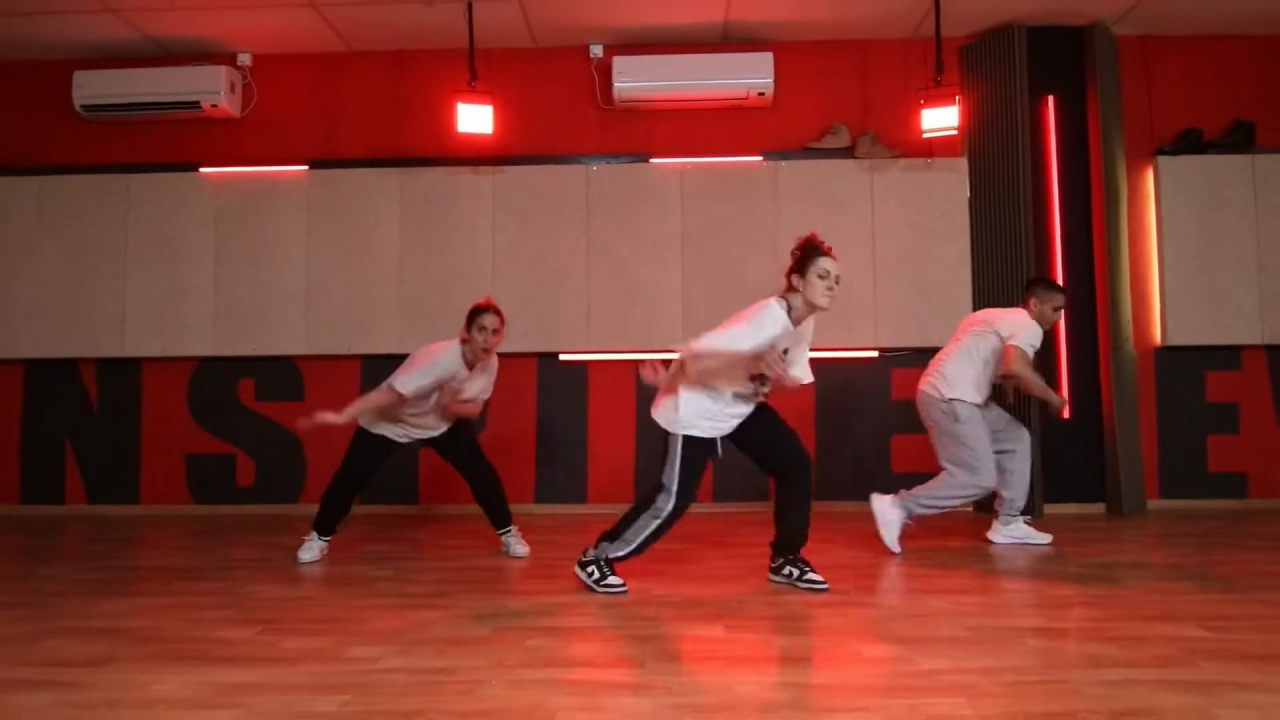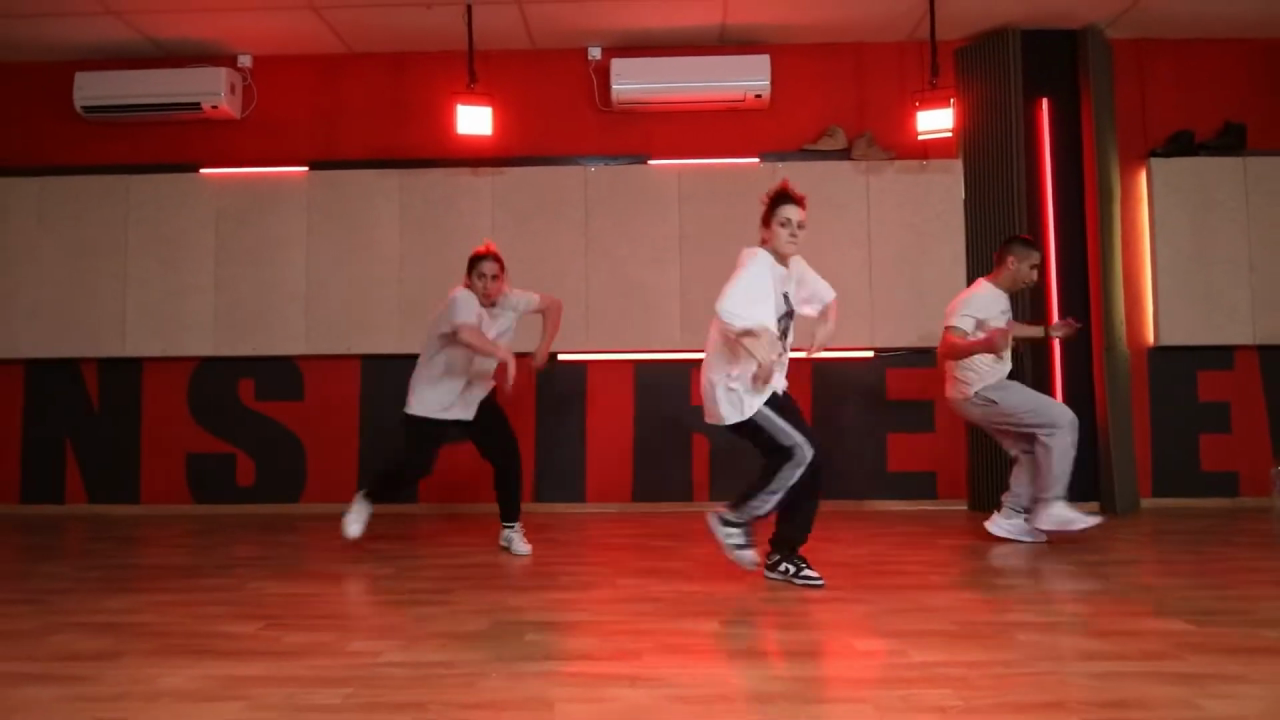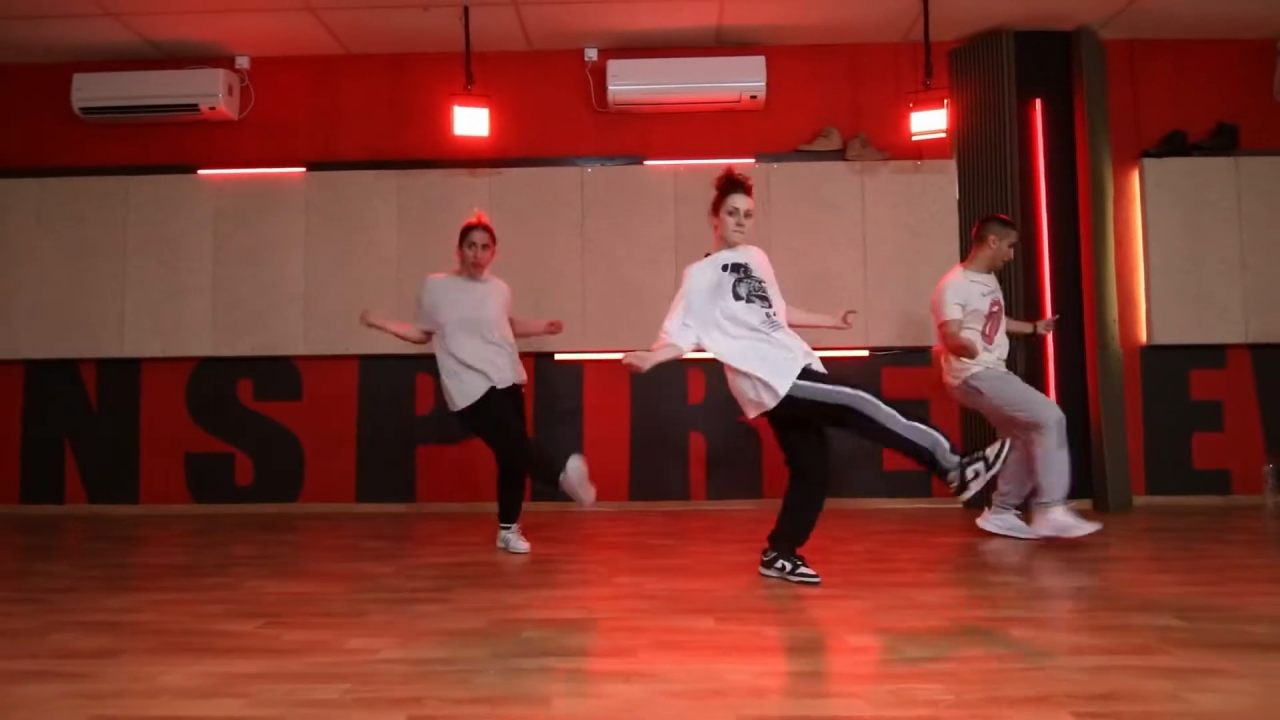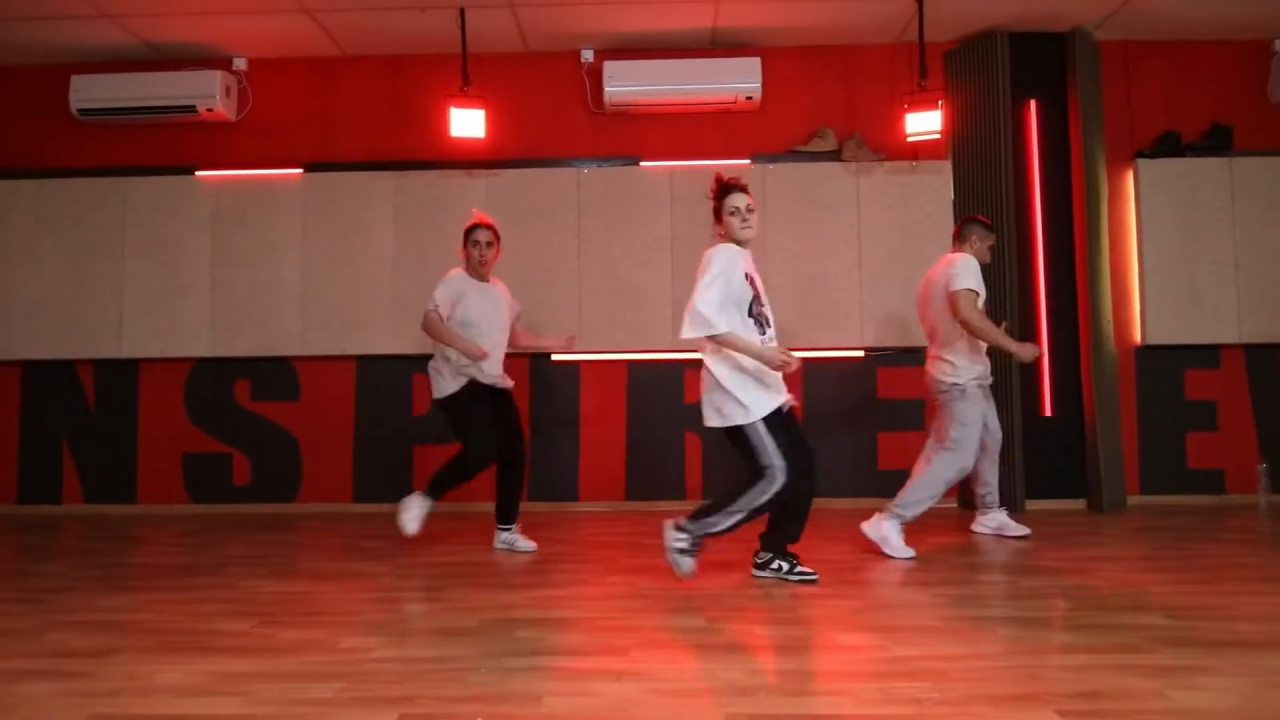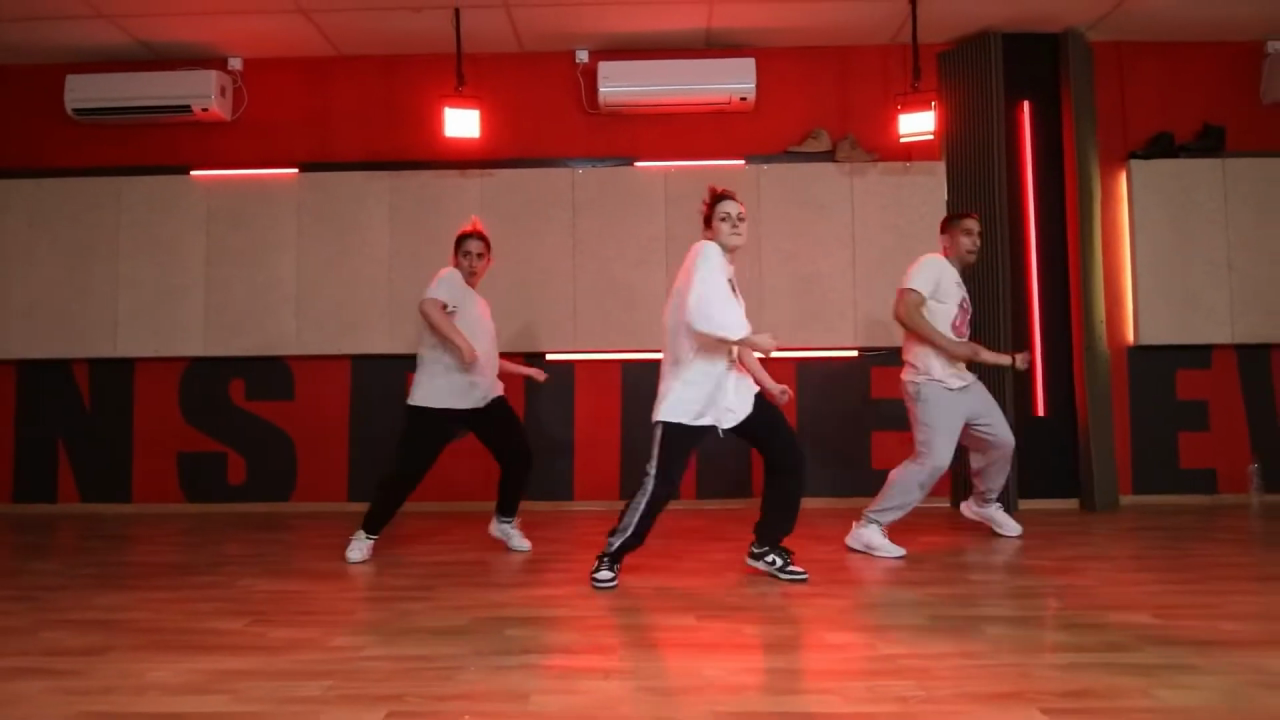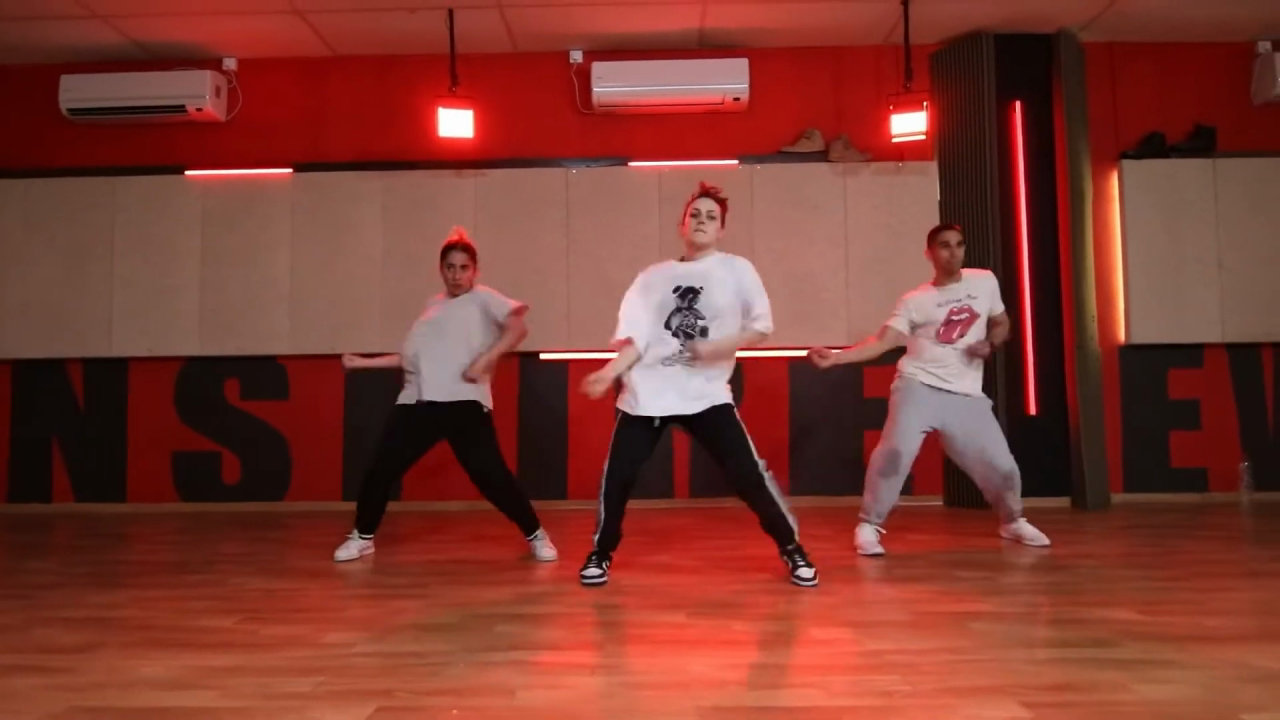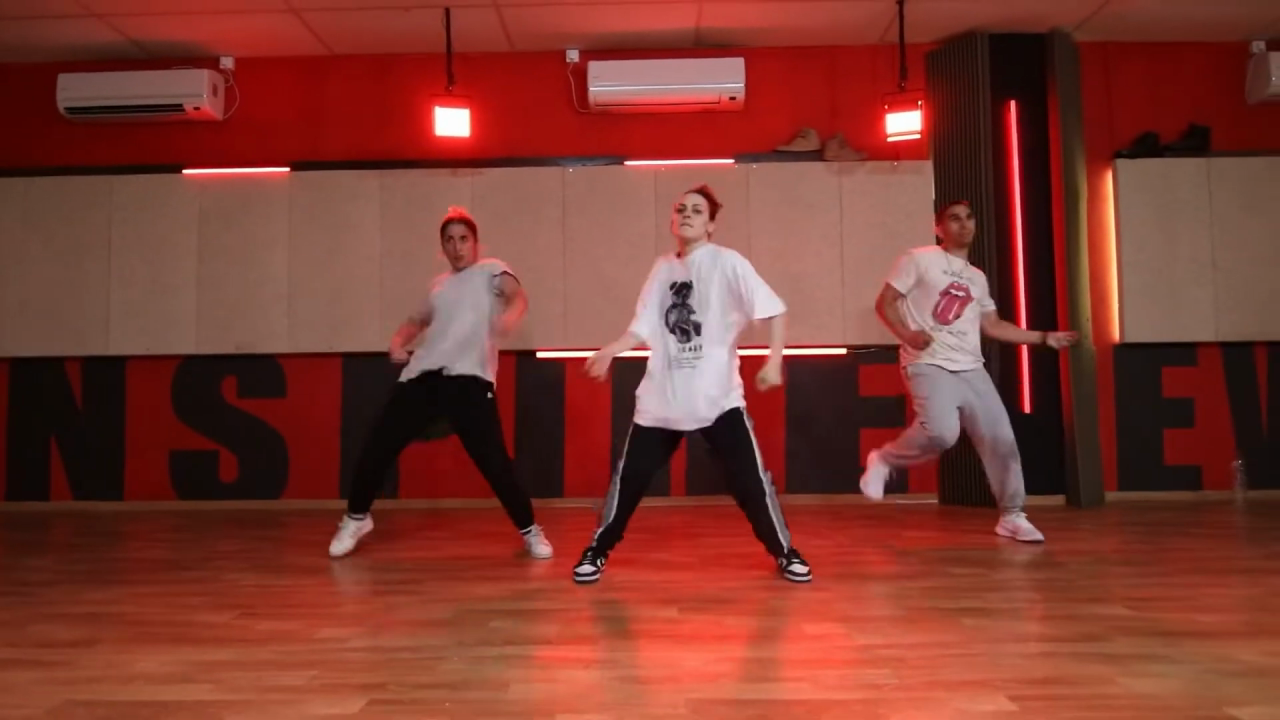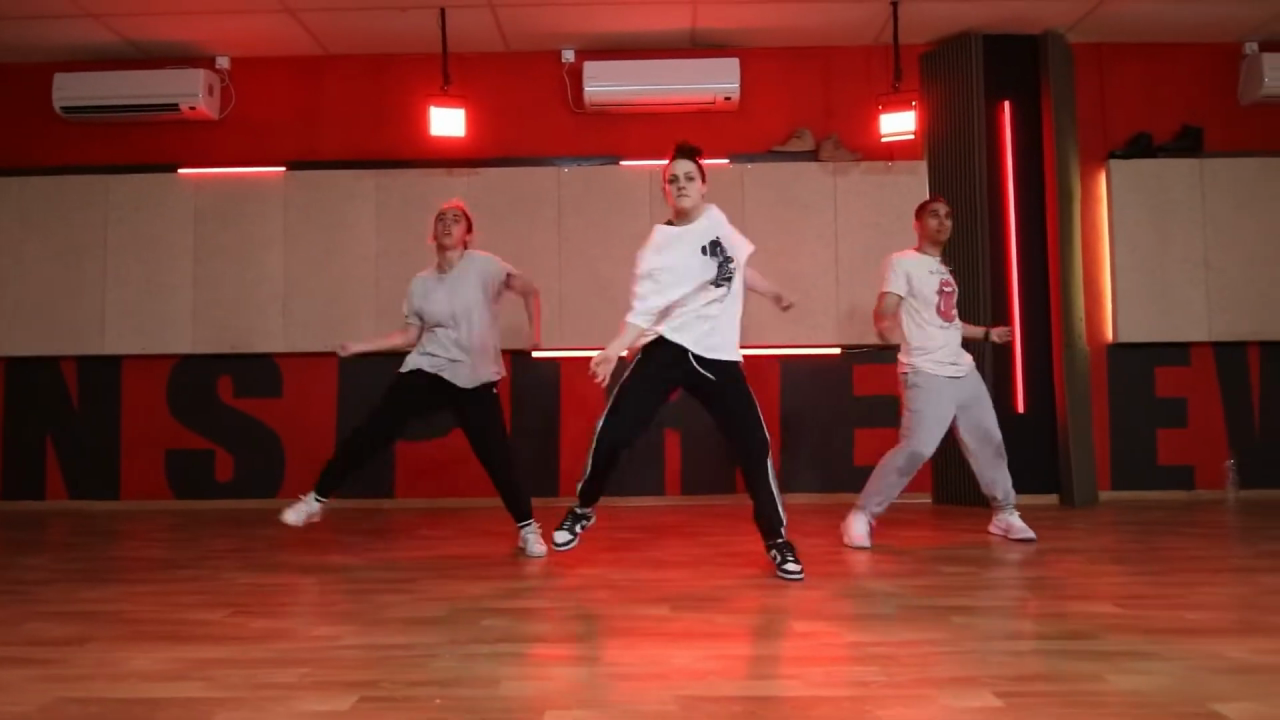
dt=0.2s
person 1, frame 1
left shoulder: (803, 323)
right shoulder: (770, 316)
left elbow: (794, 377)
right elbow: (700, 353)
left wrist: (777, 372)
left hip: (743, 404)
right hip: (698, 407)
left knee: (795, 467)
right knee: (672, 497)
left ankle: (786, 560)
right ankle: (596, 558)
person 1, frame 2
left shoulder: (794, 267)
right shoulder: (757, 261)
left elbow: (827, 299)
right elbow: (731, 314)
left wrist: (825, 326)
right wrist: (760, 352)
left hip: (760, 386)
right hip: (734, 386)
left knee: (801, 460)
right knee: (800, 454)
left ankle: (783, 555)
right ankle: (734, 519)
person 1, frame 3
left shoulder: (755, 259)
right shoulder: (701, 273)
right elbow: (678, 334)
left wrist: (824, 321)
right wrist: (648, 358)
left hip: (792, 372)
right hip: (775, 378)
left knee: (811, 470)
right knee: (865, 409)
left ankle: (779, 555)
right ankle: (956, 469)
person 1, frame 4
left shoulder: (744, 260)
right shoulder: (722, 257)
right elbow: (704, 324)
left wrist: (775, 357)
right wrist: (759, 353)
left hip: (760, 387)
right hip: (738, 388)
left knee: (801, 466)
right knee: (777, 477)
left ankle: (772, 553)
right ankle: (688, 531)
person 1, frame 5
left shoulder: (727, 275)
right shoulder: (705, 256)
right elbow: (706, 329)
left wrist: (767, 382)
right wrist: (756, 341)
left hip: (733, 390)
right hip: (687, 393)
left knee: (788, 456)
right knee: (659, 485)
left ankle: (766, 546)
right ankle: (613, 554)
person 1, frame 6
left shoulder: (735, 268)
right shoulder: (657, 275)
left elbow: (763, 325)
right elbow: (634, 333)
left wrist: (721, 346)
right wrist: (609, 371)
left hip: (707, 394)
right hip: (649, 391)
left knee: (749, 476)
right knee: (617, 476)
left ankle: (791, 549)
right ankle: (603, 552)
person 1, frame 7
left shoulder: (725, 261)
right shoulder: (662, 269)
left elbow: (772, 310)
right elbow: (644, 328)
left wrist: (774, 360)
right wrist: (606, 352)
left hip: (719, 397)
right hip: (664, 396)
left knee: (749, 481)
right knee: (630, 476)
left ankle: (783, 550)
right ankle: (600, 548)
person 1, frame 8
left shoulder: (717, 218)
right shoulder: (660, 243)
left elbow: (739, 263)
right elbow: (643, 307)
left wrist: (773, 292)
right wrist: (613, 348)
left hip: (719, 353)
right hip: (670, 345)
left knee: (754, 446)
right knee: (613, 432)
left ankle: (776, 539)
right ankle: (583, 508)
person 2, frame 1
left shoulder: (490, 364)
right shoulder: (443, 360)
left elbow: (472, 409)
right elbow: (390, 392)
left wrist: (456, 406)
right wrist: (342, 416)
left hip: (440, 425)
right hip: (386, 424)
left knee: (482, 472)
right knee: (350, 479)
left ankle: (508, 533)
right ankle: (320, 537)
person 2, frame 2
left shoulder: (511, 300)
right shoulder: (462, 297)
left elbow: (553, 305)
right elbow: (465, 335)
left wrist: (543, 347)
right wrist: (505, 355)
left hip: (477, 397)
right hip: (432, 403)
left knee: (508, 456)
right knee: (414, 466)
left ankle: (511, 529)
right ankle: (366, 500)
person 2, frame 3
left shoulder: (498, 288)
right shoulder: (435, 285)
left elbow: (511, 327)
right elbow: (422, 332)
left wrist: (546, 327)
right wrist: (380, 323)
left hip: (506, 381)
right hip: (470, 387)
left knee: (514, 453)
right knee: (513, 439)
left ankle: (508, 529)
right ankle: (563, 473)
person 2, frame 4
left shoulder: (502, 293)
right shoulder: (455, 280)
left elbow: (513, 338)
right elbow: (430, 321)
left wrist: (555, 342)
right wrist: (463, 344)
left hip: (494, 385)
right hip: (459, 385)
left knee: (514, 457)
right knee: (482, 449)
left ankle: (506, 529)
right ankle: (422, 499)
person 2, frame 5
left shoulder: (479, 302)
right shoulder: (448, 278)
right elbow: (428, 308)
left wrist: (524, 370)
right wrist: (462, 344)
left hip: (485, 398)
right hip: (435, 400)
left knee: (519, 455)
right knee: (408, 472)
left ankle: (504, 522)
right ankle: (367, 535)
person 2, frame 6
left shoulder: (484, 298)
right shoulder: (433, 305)
left elbow: (518, 326)
left wrist: (485, 359)
right wrist: (365, 362)
left hip: (464, 402)
right hip: (416, 403)
left knee: (490, 474)
right knee: (380, 470)
left ankle: (535, 534)
right ankle: (363, 536)
person 2, frame 7
left shoulder: (490, 270)
right shoulder: (439, 285)
left elbow: (514, 289)
right elbow: (417, 323)
left wrist: (513, 312)
right wrist: (398, 343)
left hip: (471, 378)
right hip: (422, 376)
left knee: (492, 459)
right knee: (381, 444)
left ankle: (529, 531)
right ankle: (358, 518)
person 2, frame 8
left shoulder: (483, 265)
right shoulder: (421, 282)
left elbow: (528, 288)
right elbow: (410, 336)
left wrist: (535, 324)
right wrist: (362, 346)
left hip: (475, 380)
right hip: (425, 372)
left knee: (497, 455)
right knee: (370, 433)
left ankle: (527, 527)
right ankle: (316, 499)
person 3, frame 1
left shoulder: (996, 319)
right shoulder: (1028, 326)
right elbow: (1016, 368)
left wrist: (1005, 377)
right wrist: (1053, 397)
left hip: (953, 399)
right hip: (948, 400)
left knee: (1017, 439)
right knee: (979, 477)
left ankle: (1009, 523)
right ankle: (896, 505)
person 3, frame 2
left shoulder: (998, 294)
right shoulder: (979, 297)
right elbow: (948, 347)
left wrist: (1049, 331)
right wrist: (989, 343)
left hip: (988, 387)
right hip: (981, 390)
left knee: (1031, 447)
right knee: (1063, 422)
left ankle: (1009, 518)
right ankle: (1051, 508)
person 3, frame 3
left shoulder: (989, 278)
right shoulder: (952, 286)
right elbow: (950, 336)
left wrist: (1035, 327)
right wrist: (964, 347)
left hip: (994, 373)
right hip: (974, 377)
left knee: (1029, 439)
right knee: (1051, 420)
left ankle: (999, 512)
right ankle: (1052, 511)
person 3, frame 4
left shoulder: (938, 274)
right shoulder: (963, 263)
right elbow: (966, 313)
left wrist: (994, 340)
right wrist: (1013, 345)
left hip: (967, 378)
right hip: (960, 381)
left knee: (987, 441)
right knee: (955, 456)
left ankle: (989, 513)
right ankle: (886, 521)
person 3, frame 5
left shoulder: (955, 280)
right shoulder: (930, 266)
right elbow: (905, 311)
left wrist: (1006, 359)
right wrist: (953, 347)
left hip: (959, 382)
right hip: (929, 384)
left knee: (1001, 443)
right knee: (933, 462)
left ankle: (982, 503)
right ankle: (868, 527)
person 3, frame 6
left shoulder: (984, 281)
right shoulder: (916, 299)
left elbow: (1001, 324)
right elbow: (881, 340)
left wrist: (991, 342)
right wrist: (833, 357)
left hip: (966, 398)
right hip: (917, 389)
left knee: (1003, 469)
right knee: (895, 453)
left ankle: (1013, 521)
right ankle: (869, 525)
person 3, frame 7
left shoulder: (976, 274)
right shoulder: (918, 259)
left elbow: (991, 325)
right elbow: (884, 302)
left wrist: (1043, 338)
right wrist: (906, 333)
left hip: (971, 371)
right hip: (928, 365)
left knee: (1001, 442)
right knee: (941, 432)
left ankle: (1012, 516)
right ankle: (884, 459)
person 3, frame 8
left shoulder: (943, 270)
right shoulder: (903, 262)
right elbow: (885, 310)
left wrist: (988, 333)
right wrist: (888, 329)
left hip: (963, 372)
right hip: (926, 376)
left knee: (989, 442)
right knee: (916, 448)
left ankle: (1004, 513)
right ankle: (861, 515)
